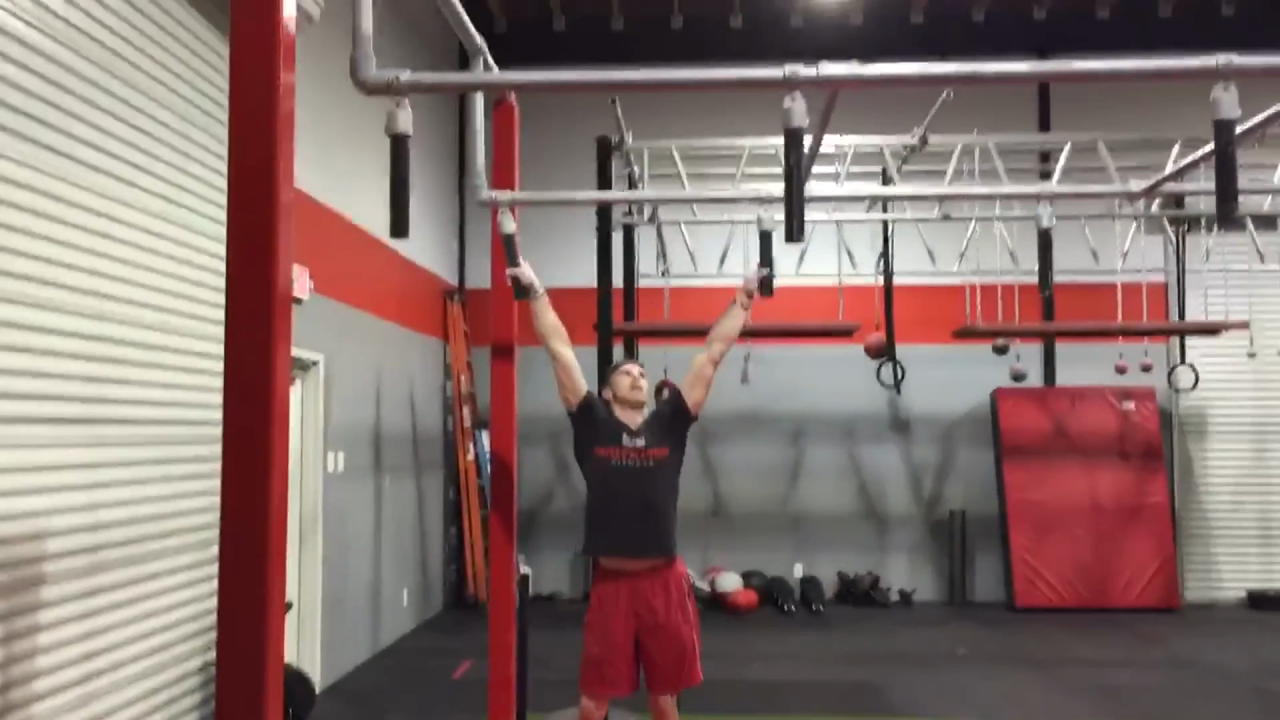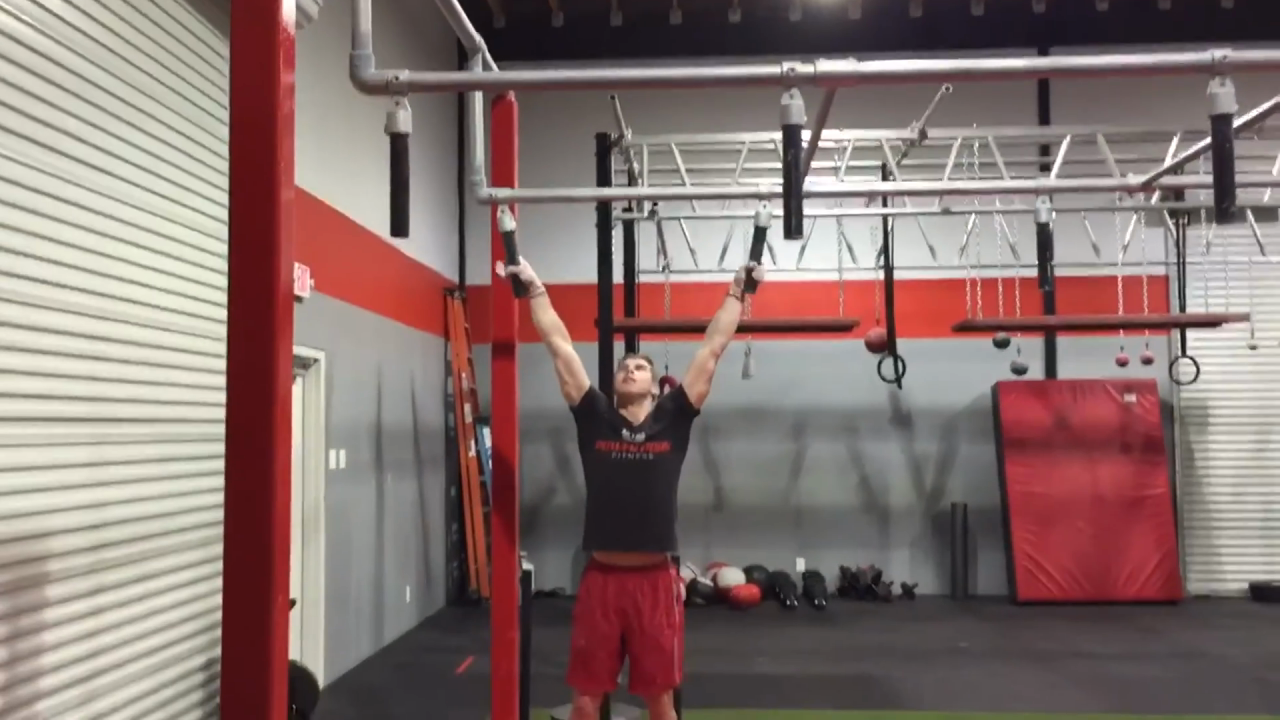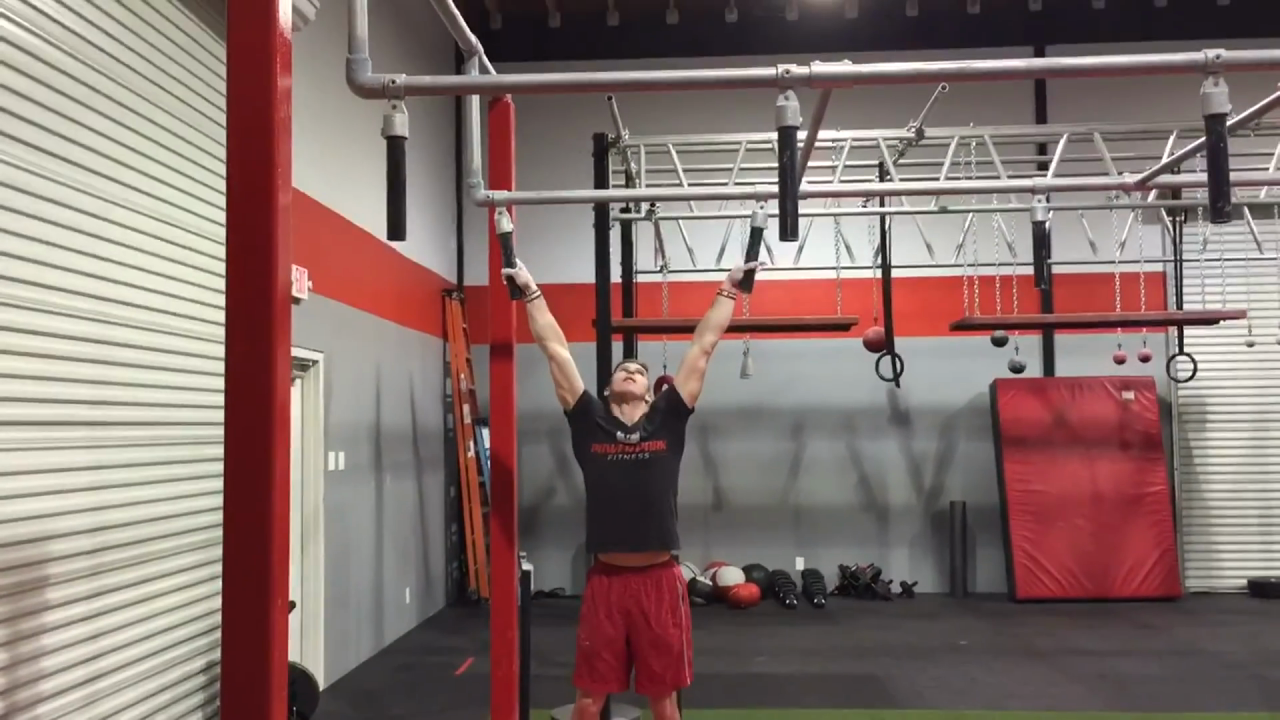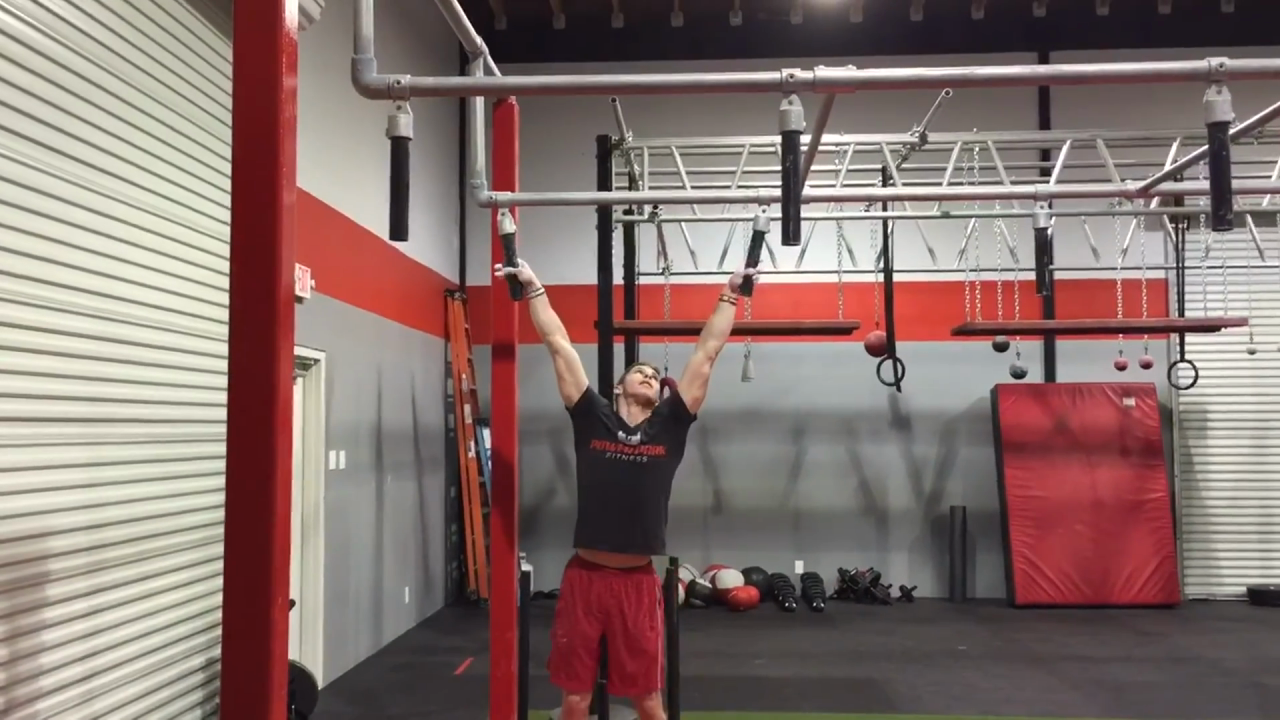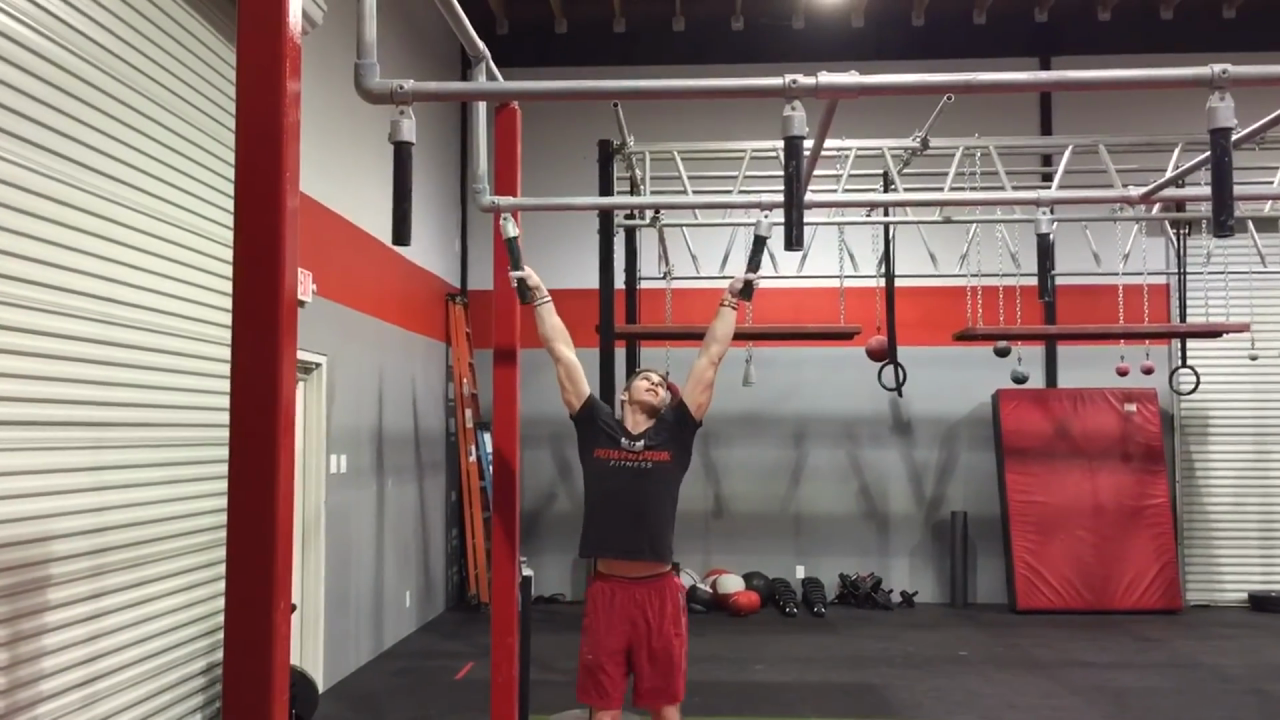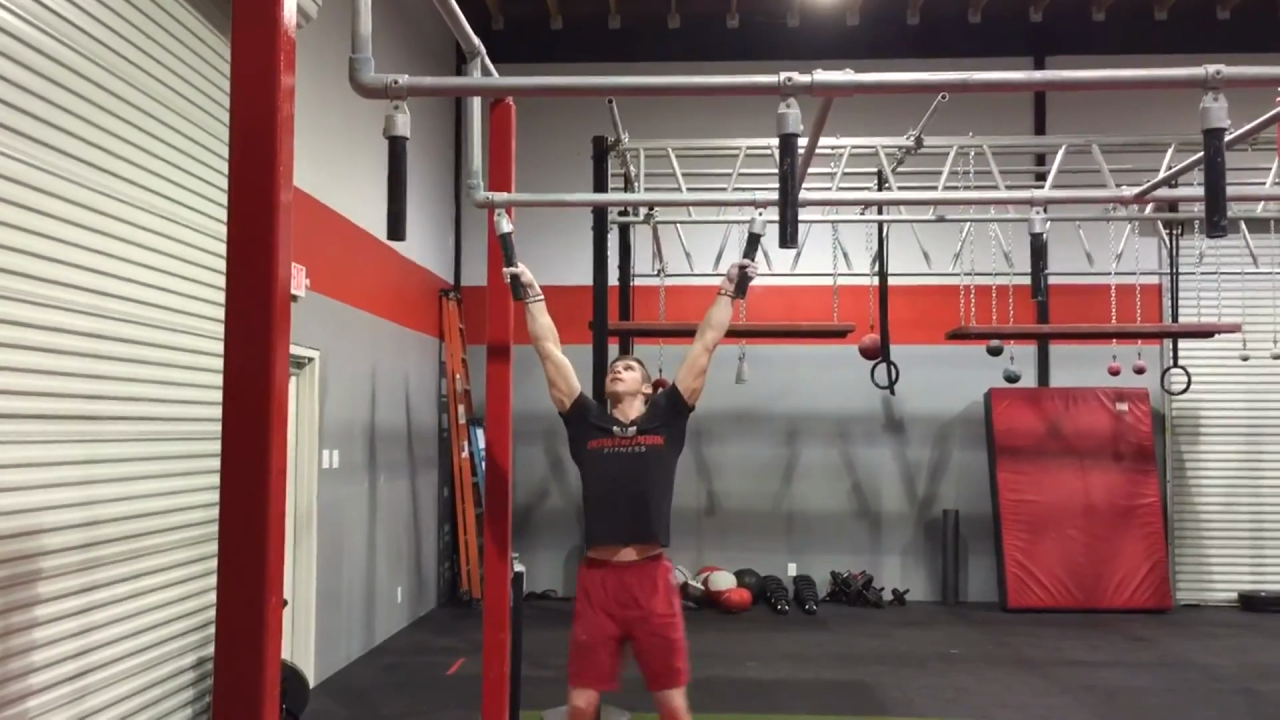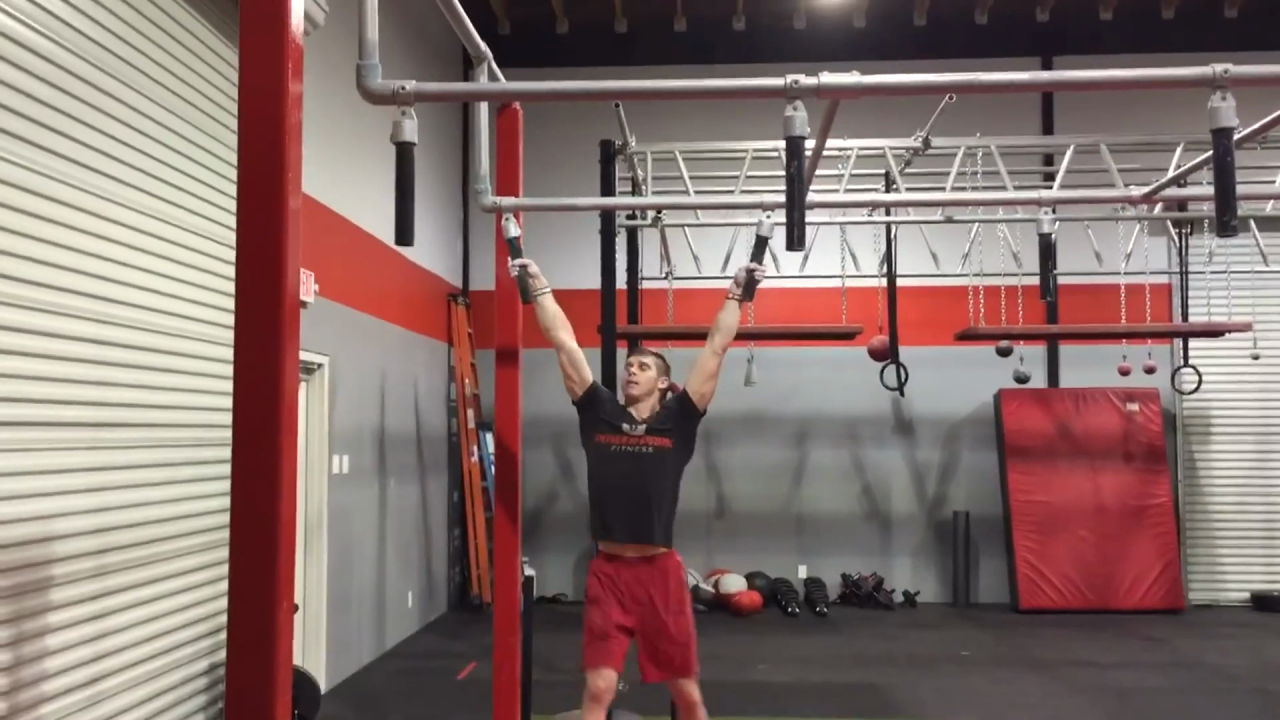
dt=0.7s
person 1, frame 1
left shoulder: (670, 423)
right shoulder: (592, 424)
left elbow: (711, 355)
right elbow: (560, 351)
left wrist: (743, 297)
right wrist: (535, 290)
left hip: (664, 584)
right hip: (612, 585)
person 1, frame 2
left shoulder: (672, 418)
right shoulder: (595, 418)
left elbow: (712, 349)
right elbow: (561, 347)
left wrist: (736, 291)
right wrist: (534, 287)
left hip: (655, 580)
right hip: (602, 579)
person 1, frame 3
left shoulder: (668, 420)
right shoulder: (589, 421)
left elbow: (703, 346)
right elbow: (556, 350)
left wrist: (729, 289)
right wrist: (530, 289)
left hip: (660, 580)
right hip: (606, 580)
person 1, frame 4
left shoulder: (670, 424)
right shoulder: (592, 418)
left elbow: (707, 352)
right elbow: (559, 346)
left wrist: (730, 295)
right wrist: (533, 287)
left hip: (638, 582)
right hip: (585, 578)
person 1, frame 5
left shoulder: (675, 432)
right shoulder: (596, 427)
left elbow: (710, 357)
right elbow: (562, 354)
left wrist: (730, 300)
right wrist: (539, 293)
left hip: (659, 591)
right hip: (607, 590)
person 1, frame 6
left shoulder: (666, 418)
right shoulder: (586, 423)
left elbow: (705, 345)
right elbow: (550, 350)
left wrist: (727, 289)
right wrist: (532, 292)
left hip: (651, 578)
right hip: (599, 579)
person 1, frame 7
left shoulder: (678, 419)
right shoulder: (599, 414)
left elbow: (716, 348)
right elbow: (565, 343)
left wrist: (735, 293)
right wrist: (539, 284)
left hip: (661, 571)
right hip: (609, 571)
